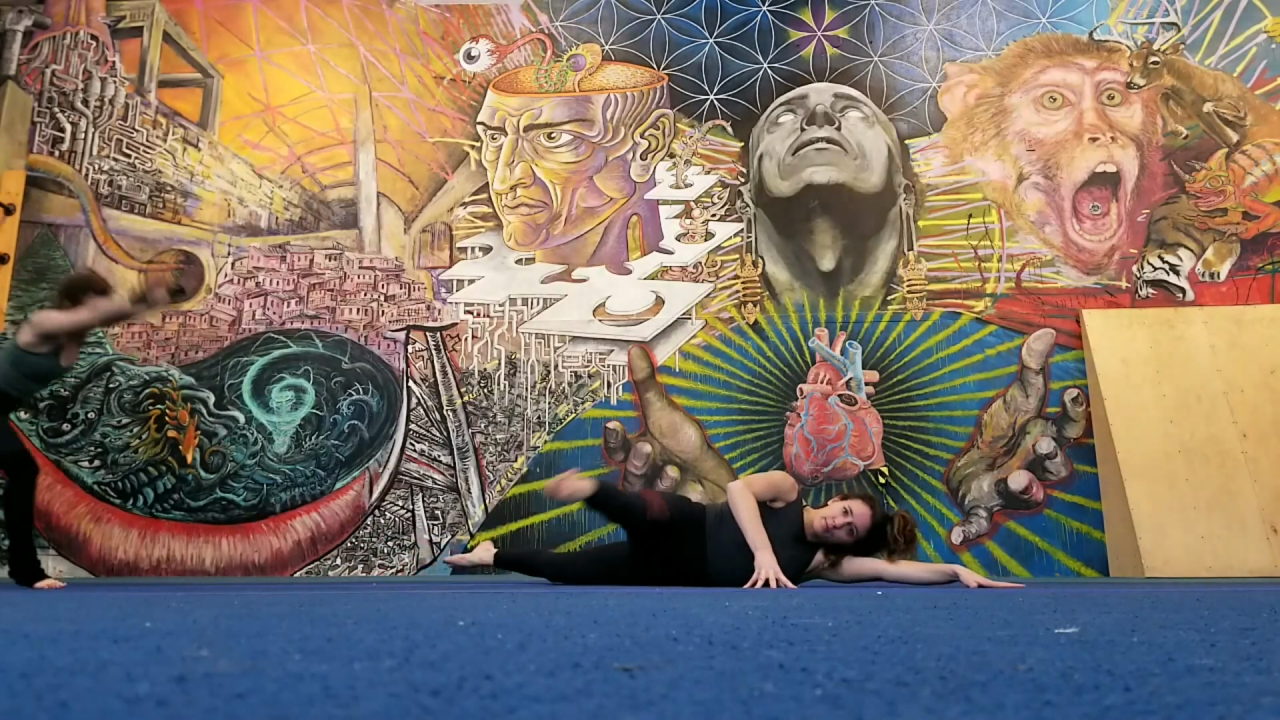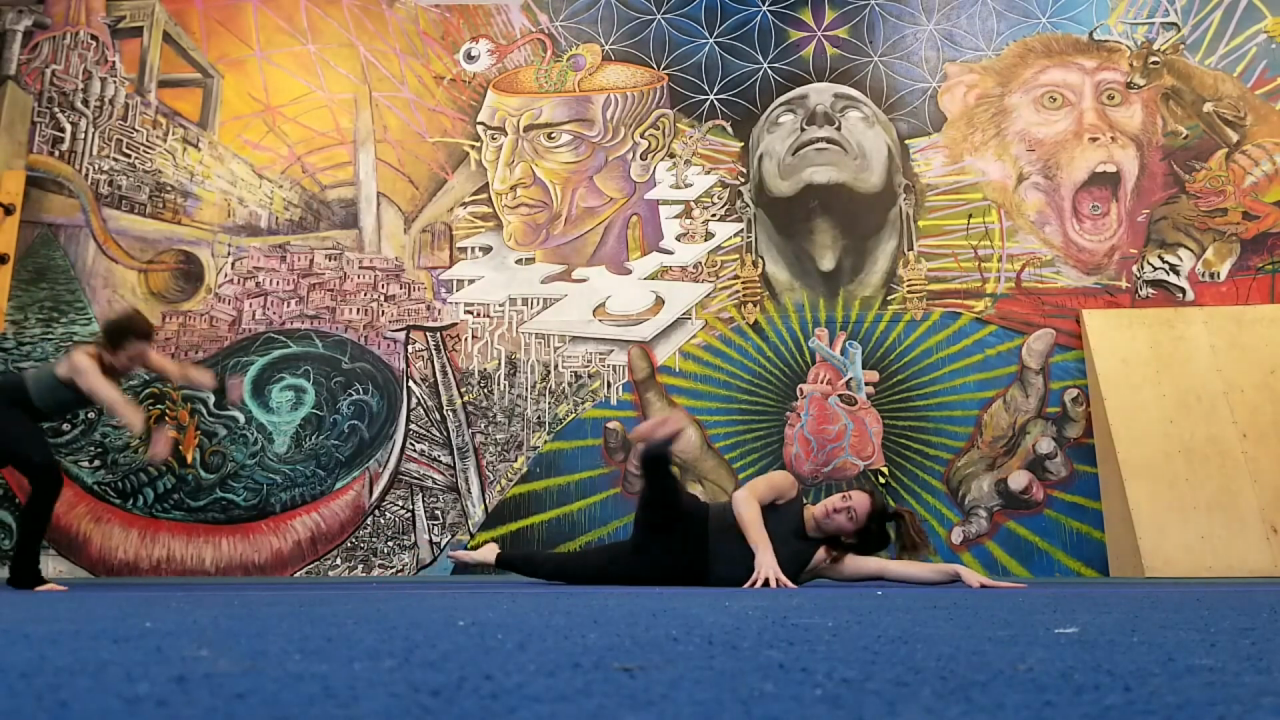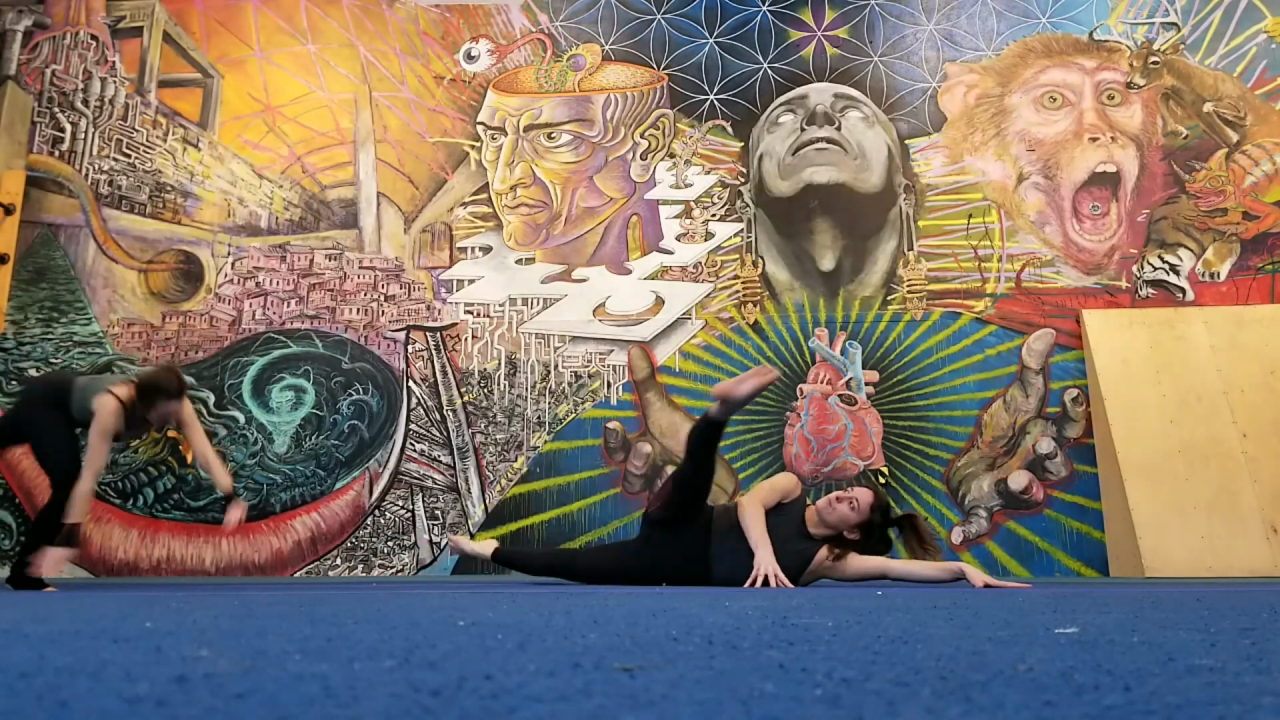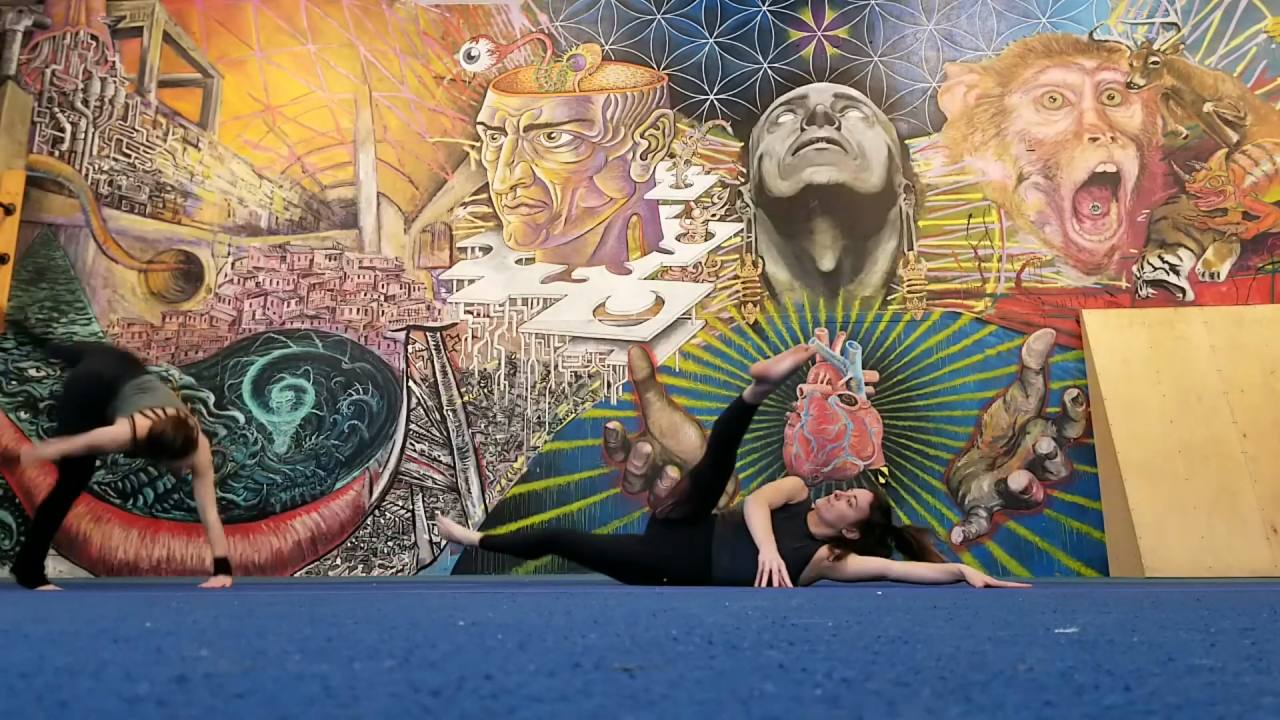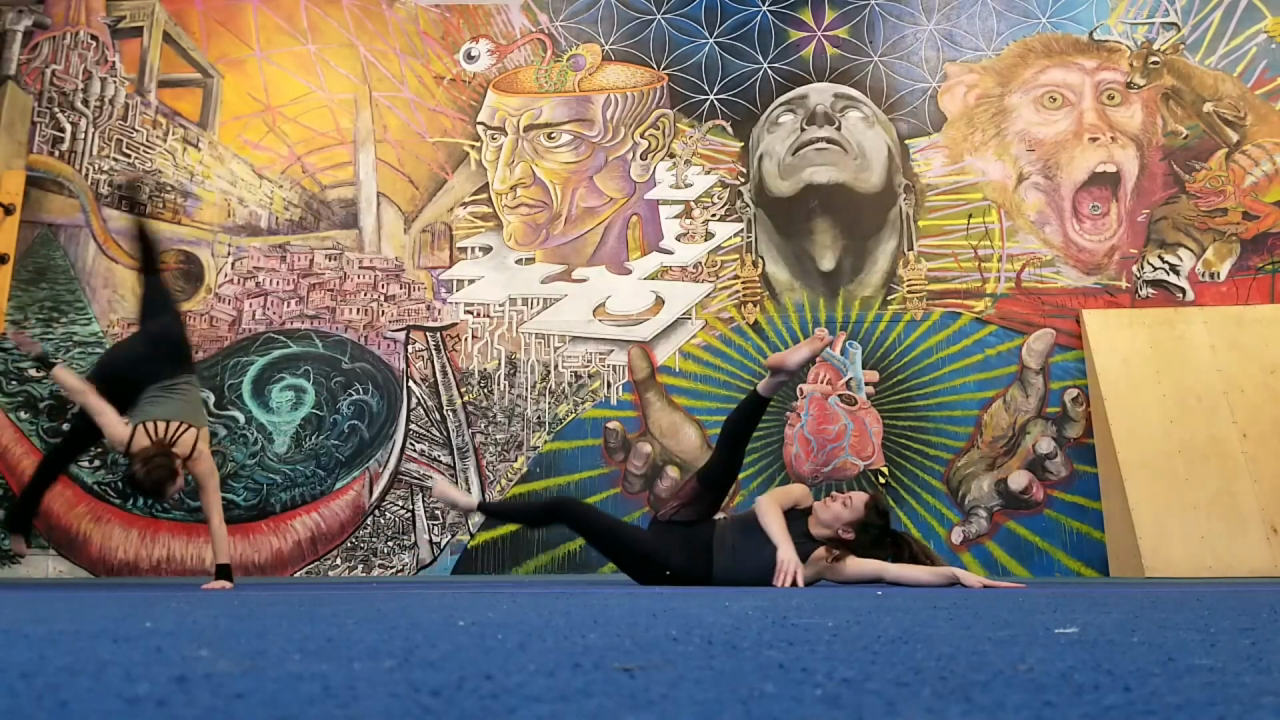
dt=0.1s
person 1, frame 1
left shoulder: (820, 560)
right shoulder: (787, 489)
left elbow: (891, 568)
right elbow: (737, 488)
left wrist: (959, 570)
right wrist: (762, 552)
left hip: (671, 573)
right hip: (675, 531)
left knee: (567, 569)
left ankle: (493, 554)
person 1, frame 2
left shoulder: (823, 561)
right shoulder: (787, 487)
left elbow: (890, 566)
right elbow: (742, 496)
left wrist: (962, 570)
right wrist: (763, 552)
left hip: (675, 573)
right hip: (676, 537)
left knee: (572, 567)
left ankle: (494, 555)
person 1, frame 3
left shoulder: (825, 558)
right shoulder: (790, 488)
left elbow: (894, 564)
right elbow: (749, 502)
left wrist: (964, 568)
right wrist: (762, 549)
left hip: (675, 571)
right hip: (677, 534)
left knee: (570, 565)
right knee: (700, 461)
left ankle: (492, 550)
person 1, frame 4
left shoulder: (828, 561)
right shoulder: (795, 493)
left elbow: (897, 567)
right elbow: (754, 503)
left wrist: (964, 571)
right wrist: (769, 545)
left hip: (675, 572)
right hip: (679, 536)
left knee: (570, 543)
right knee: (721, 450)
left ankle: (482, 538)
person 1, frame 5
left shoulder: (824, 561)
right shoulder: (798, 497)
left elbow: (891, 568)
right elbow: (765, 504)
left wrist: (959, 574)
right wrist: (784, 547)
left hip: (674, 571)
right hip: (680, 537)
left knee: (577, 514)
right knee: (729, 452)
left ankle: (476, 508)
person 2, frame 1
left shoulder: (85, 325)
right shoulder: (45, 323)
left elbow: (121, 310)
right elbow: (89, 315)
left wrist: (161, 290)
right wrist: (139, 298)
person 2, frame 2
left shoulder: (134, 353)
right shoulder: (83, 362)
left elbow: (180, 372)
right elbow: (115, 405)
left wrist: (221, 385)
right wrist: (150, 435)
left hip: (32, 407)
right knee: (49, 477)
right ankle: (24, 575)
person 2, frame 3
left shoulder: (178, 404)
right shoulder: (112, 409)
left elbow: (207, 454)
right elbow: (86, 481)
left wrist: (232, 498)
right wrist: (65, 543)
right hip: (40, 407)
right knee: (67, 492)
right ankle: (25, 575)
person 2, frame 4
left shoulder: (195, 444)
right shoulder: (129, 432)
left elbow: (210, 512)
right elbow: (74, 445)
left wrist: (222, 567)
right wrist: (24, 455)
right hip: (88, 385)
right knee: (73, 482)
right ankle: (27, 569)
person 2, frame 5
left shoulder: (199, 458)
right shoulder: (126, 440)
left elbow: (216, 522)
right elbow: (81, 393)
left wrist: (224, 574)
right wrist: (41, 356)
left hip: (172, 362)
right hip: (121, 367)
right knee: (68, 450)
